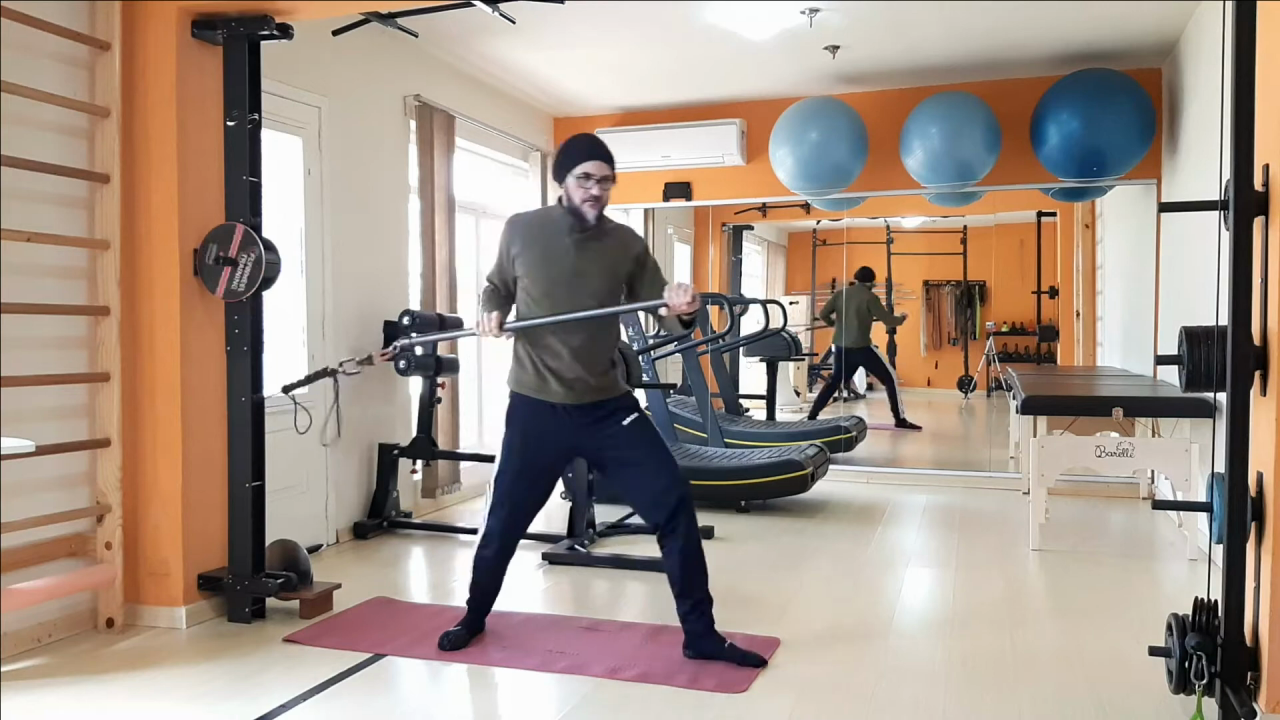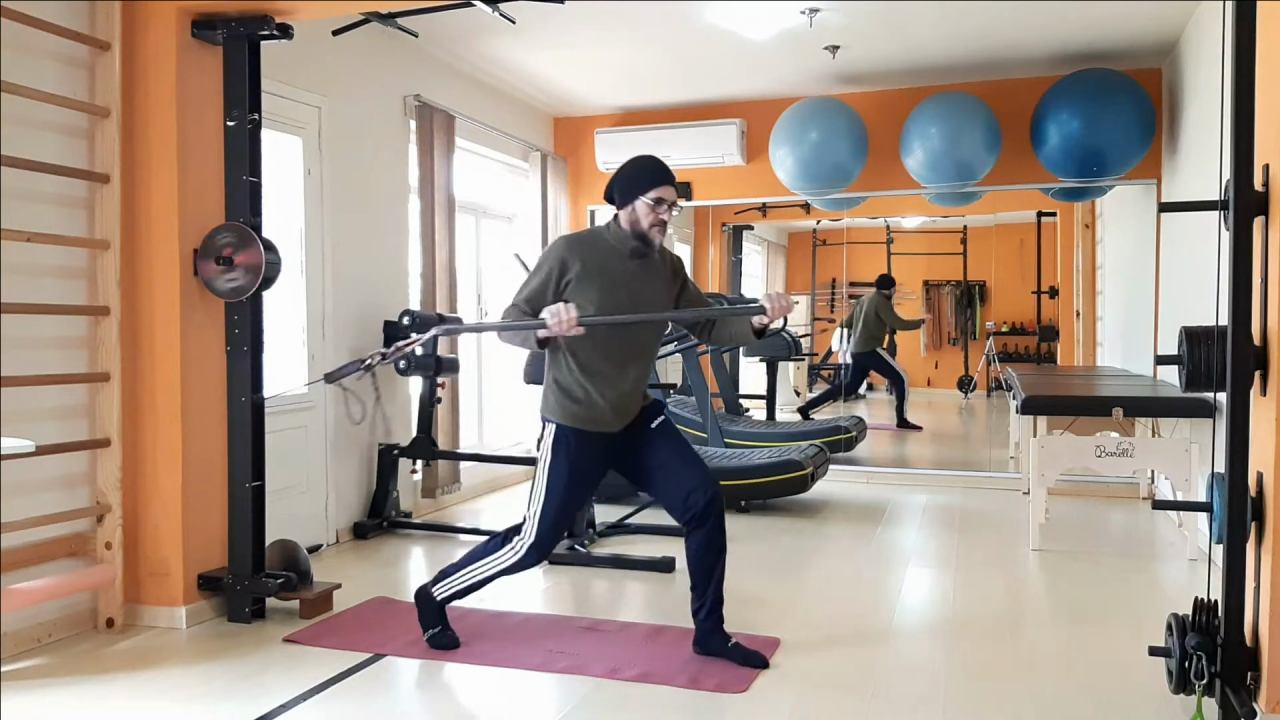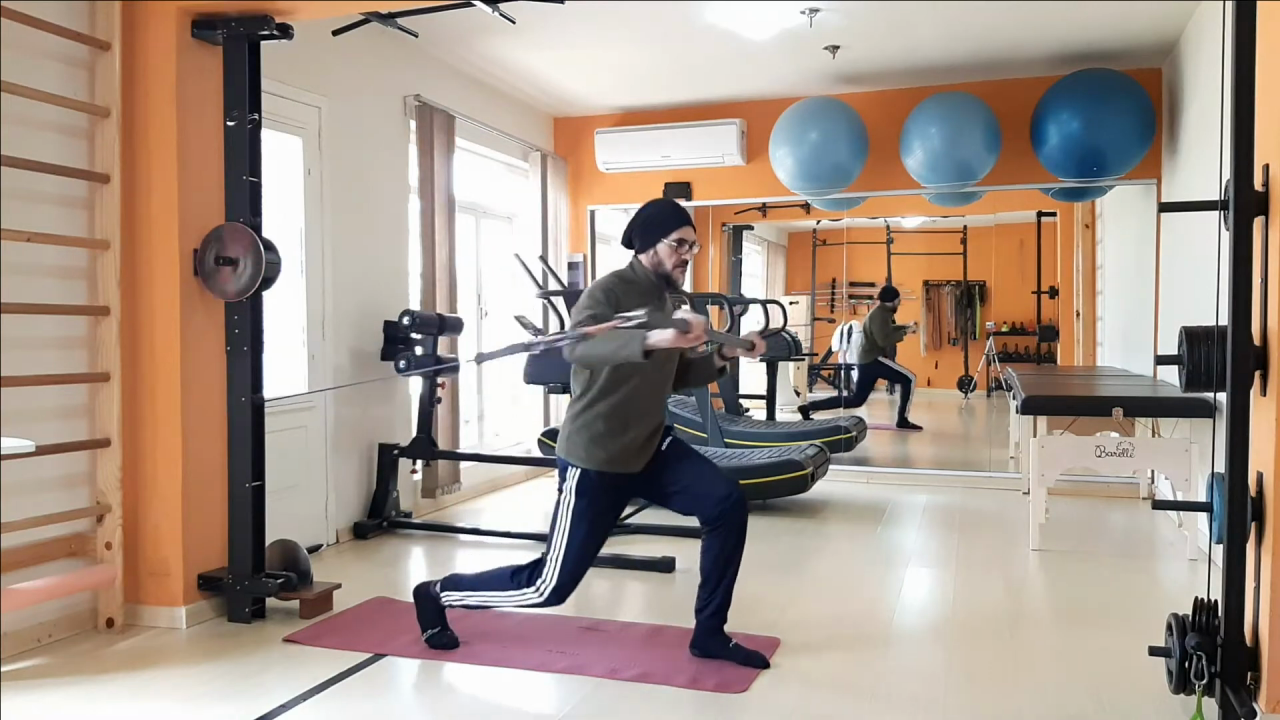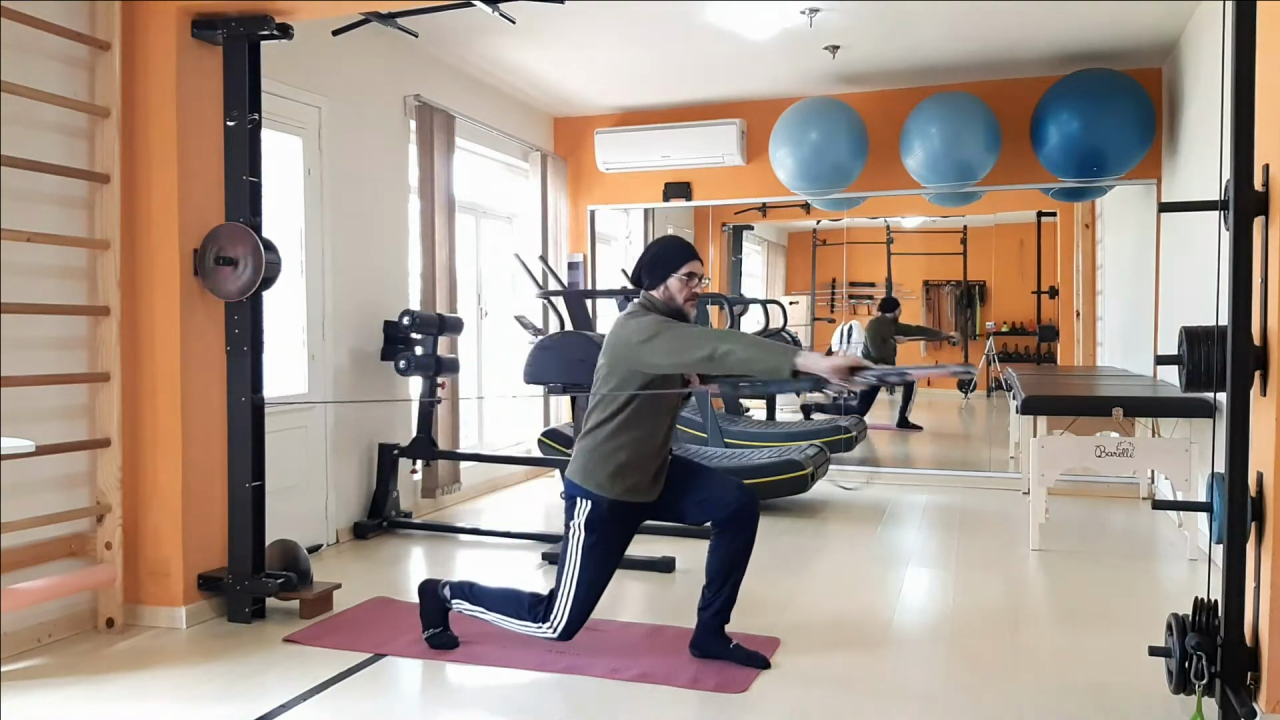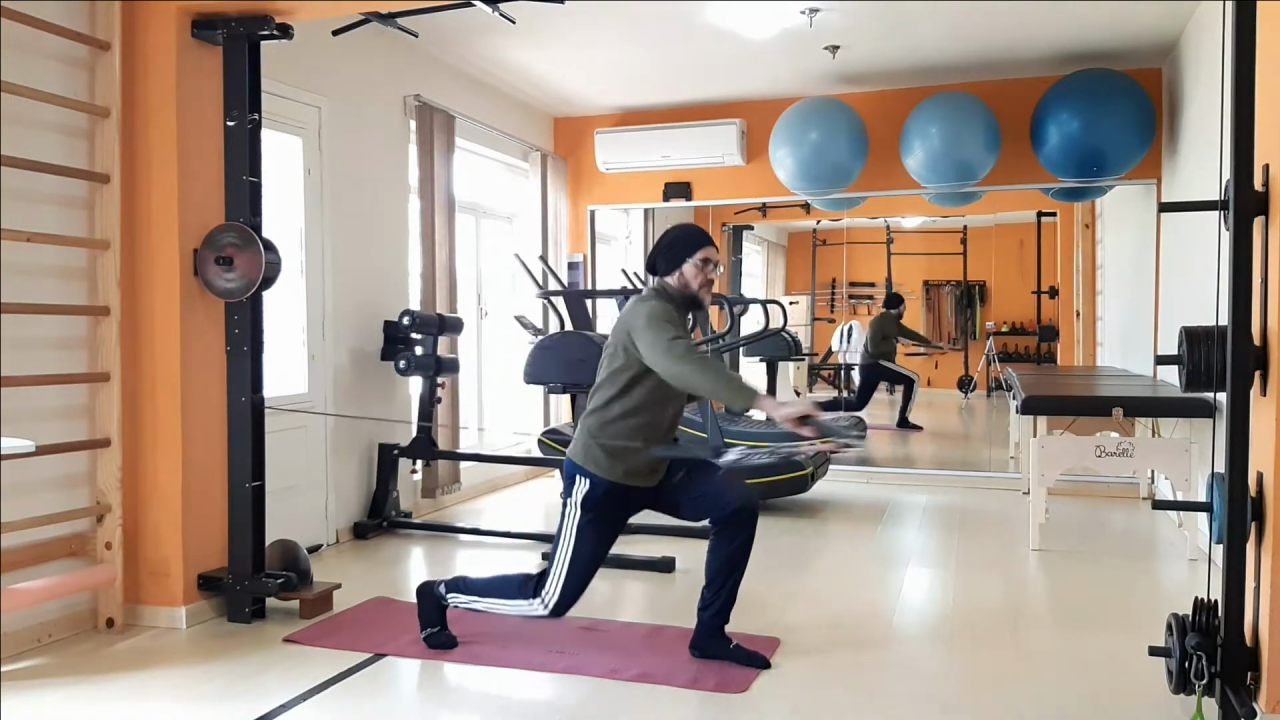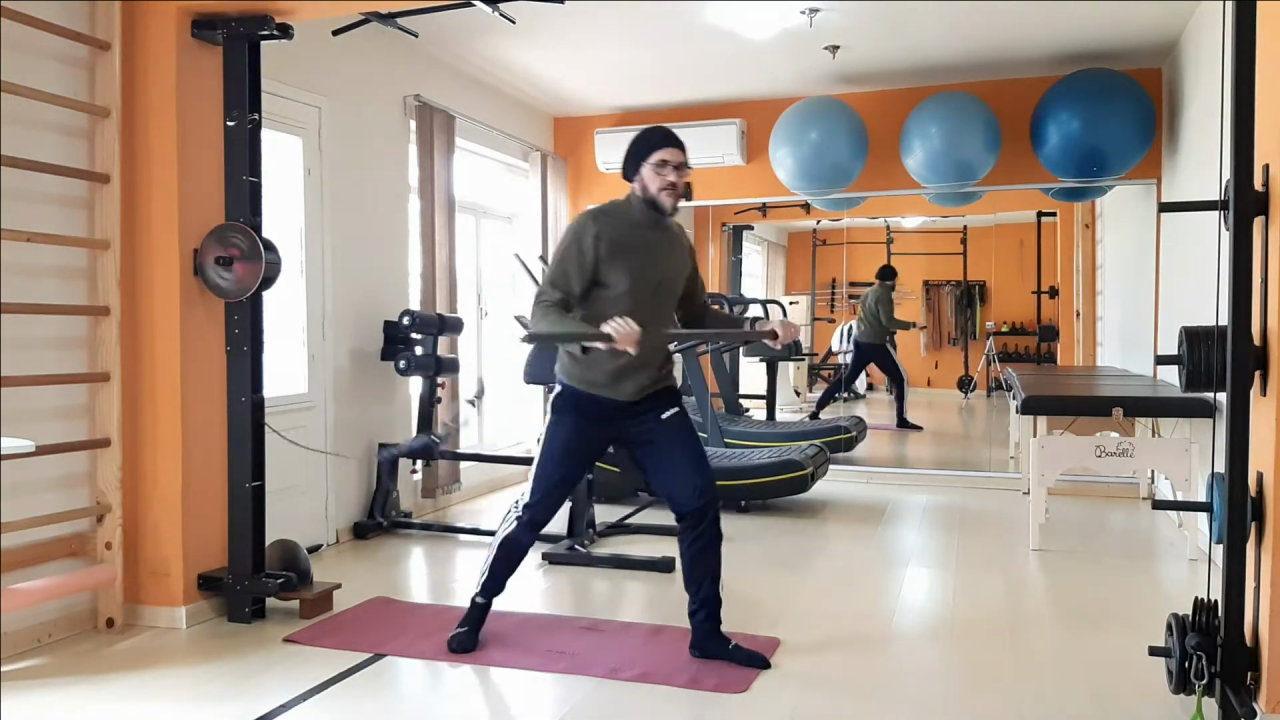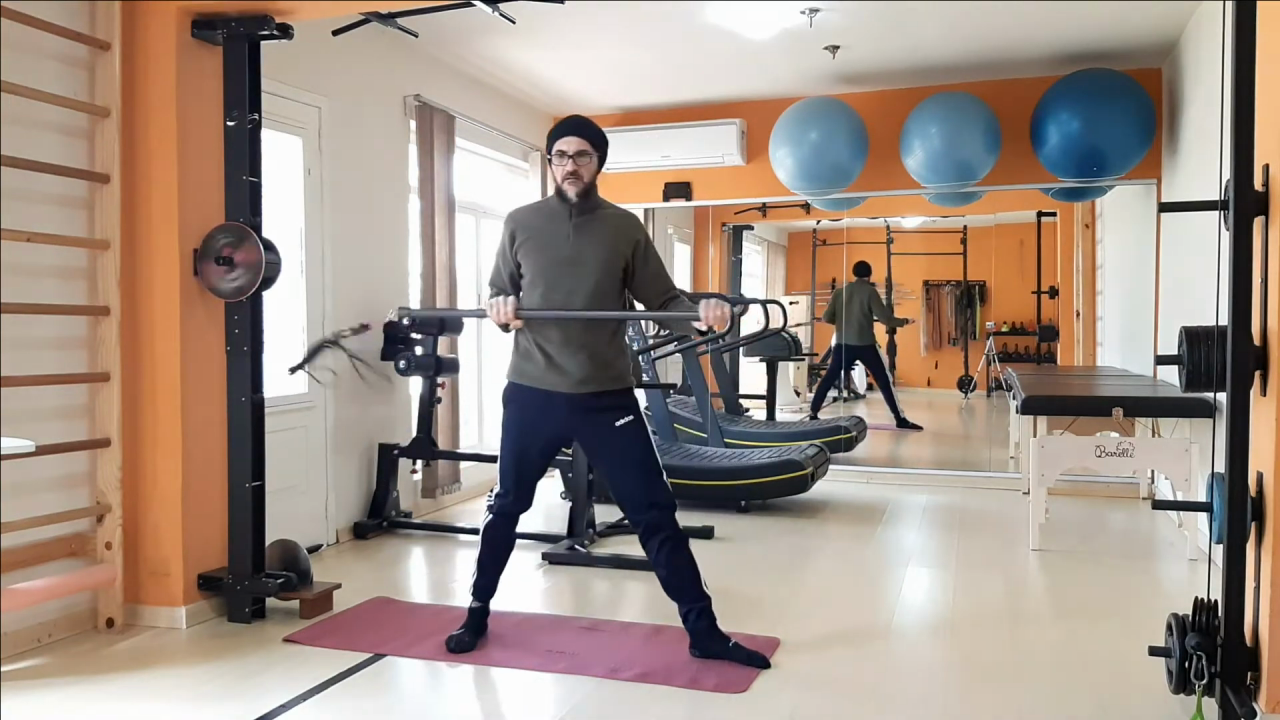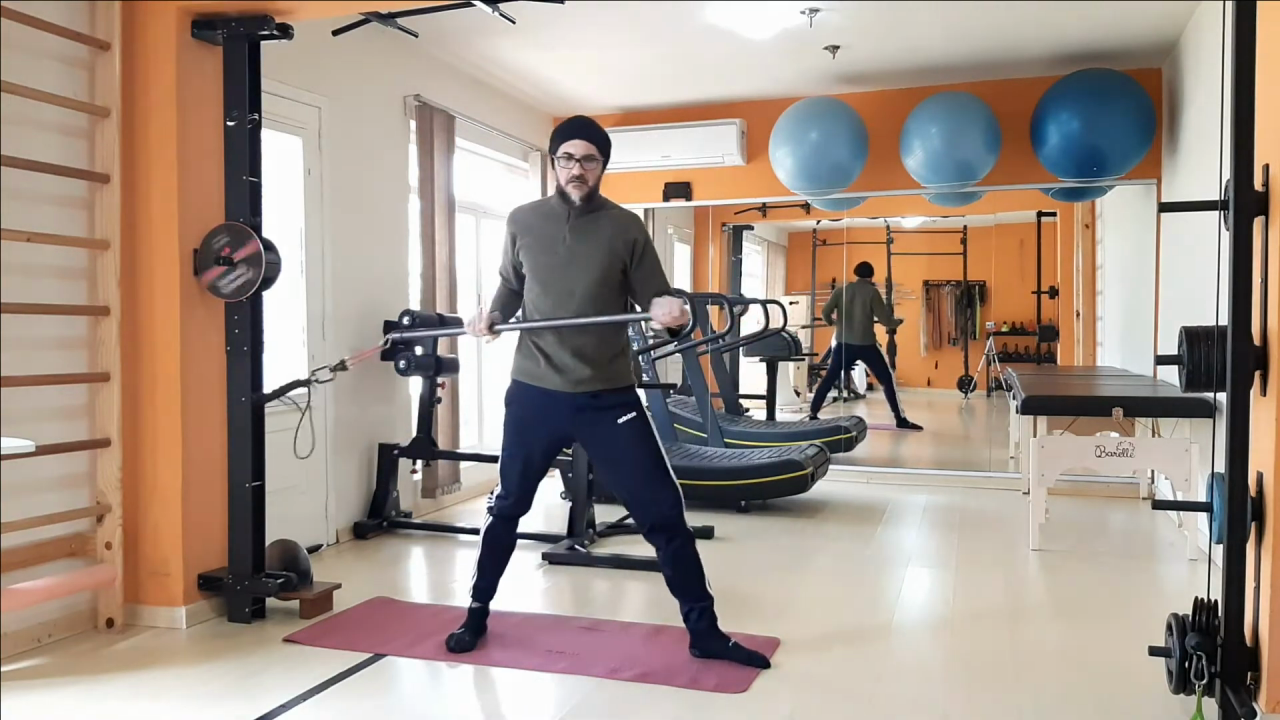
dt=0.5s
person 1, frame 1
left shoulder: (627, 244)
right shoulder: (522, 230)
left elbow: (666, 316)
right elbow: (499, 288)
left wrist: (680, 309)
right wrist: (490, 313)
left hip: (607, 405)
right hip: (538, 405)
left knee: (673, 506)
right knee: (505, 521)
left ankle: (701, 635)
right ankle: (475, 615)
person 1, frame 2
left shoulder: (667, 267)
right shoulder: (572, 252)
left elbow: (708, 327)
right elbow: (512, 321)
left wrist: (759, 321)
right wrist: (545, 331)
left hip: (637, 416)
right hip: (575, 424)
left knee: (703, 503)
right knee: (535, 541)
left ankle: (710, 633)
right ankle: (434, 596)
person 1, frame 3
left shoulder: (663, 299)
right shoulder: (612, 291)
left elbow: (678, 377)
right elbow: (577, 347)
left wrist: (723, 359)
right wrist: (653, 340)
left hip: (650, 448)
right hip: (594, 460)
left knee: (728, 504)
right knee: (550, 586)
left ankle: (709, 633)
right ankle: (437, 595)
person 1, frame 4
left shoulder: (667, 326)
right shoulder: (639, 328)
right elbow: (712, 347)
left wrist: (689, 386)
right wrist: (808, 361)
left hip: (652, 473)
right hip: (602, 488)
left knee: (738, 508)
right knee: (559, 622)
left ankle: (709, 634)
right ankle: (444, 594)
person 1, frame 5
left shoulder: (674, 312)
right shoulder: (650, 313)
right elbow: (678, 364)
left wrist: (725, 385)
right wrist: (770, 405)
left hip: (656, 462)
right hip: (601, 472)
left knee: (739, 506)
right knee: (555, 597)
left ankle: (711, 635)
right ankle: (440, 594)
person 1, frame 6
left shoulder: (677, 240)
right shoulder: (594, 227)
left elbow: (697, 317)
right elbow: (544, 312)
left wrist: (757, 326)
right wrist: (599, 333)
left hip: (653, 397)
right hip: (587, 396)
left knee: (700, 506)
right knee: (535, 509)
left ankle: (707, 635)
right ankle: (479, 606)
person 1, frame 7
left shoulder: (625, 228)
right shoulder: (520, 223)
left elbow: (662, 301)
right elbow: (499, 291)
left wrist: (700, 314)
right wrist: (499, 308)
left hip: (606, 396)
right hip: (532, 392)
left knee: (654, 513)
right knee: (506, 505)
left ankle: (705, 633)
right ankle: (478, 612)
person 1, frame 8
left shoulder: (626, 228)
right shoulder: (522, 222)
left elbow: (658, 300)
left wrist: (671, 314)
right wrist: (490, 314)
left hip: (607, 395)
right hip: (535, 391)
left knee: (661, 510)
right knee: (507, 505)
left ankle: (705, 632)
right ankle: (478, 611)
